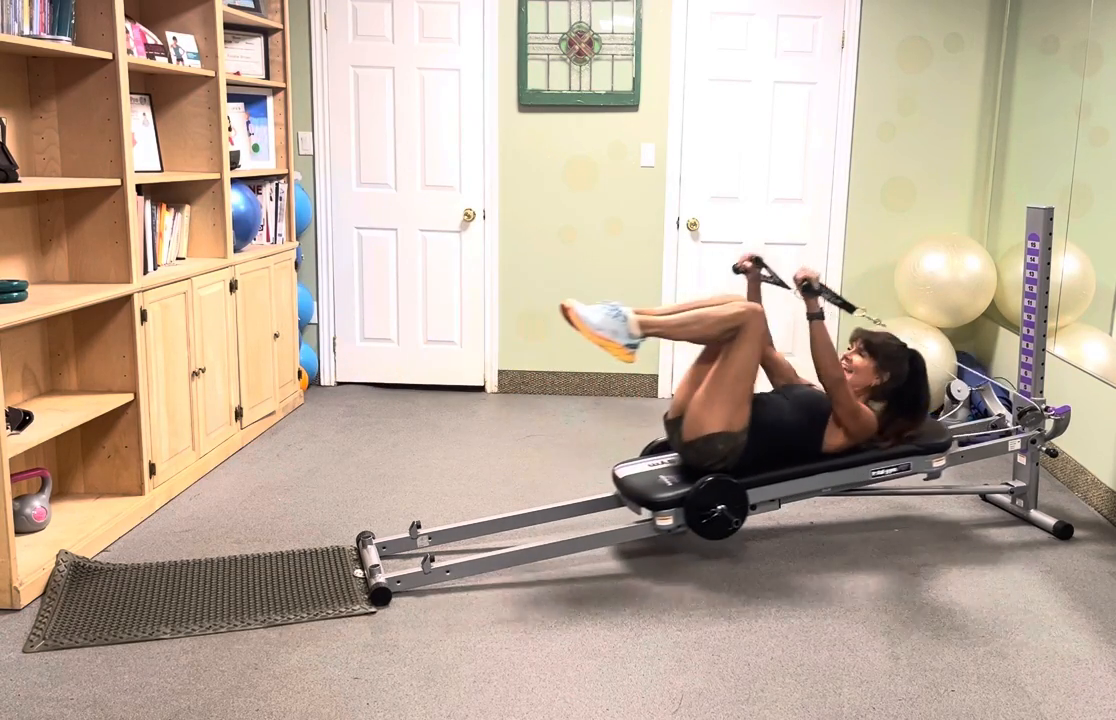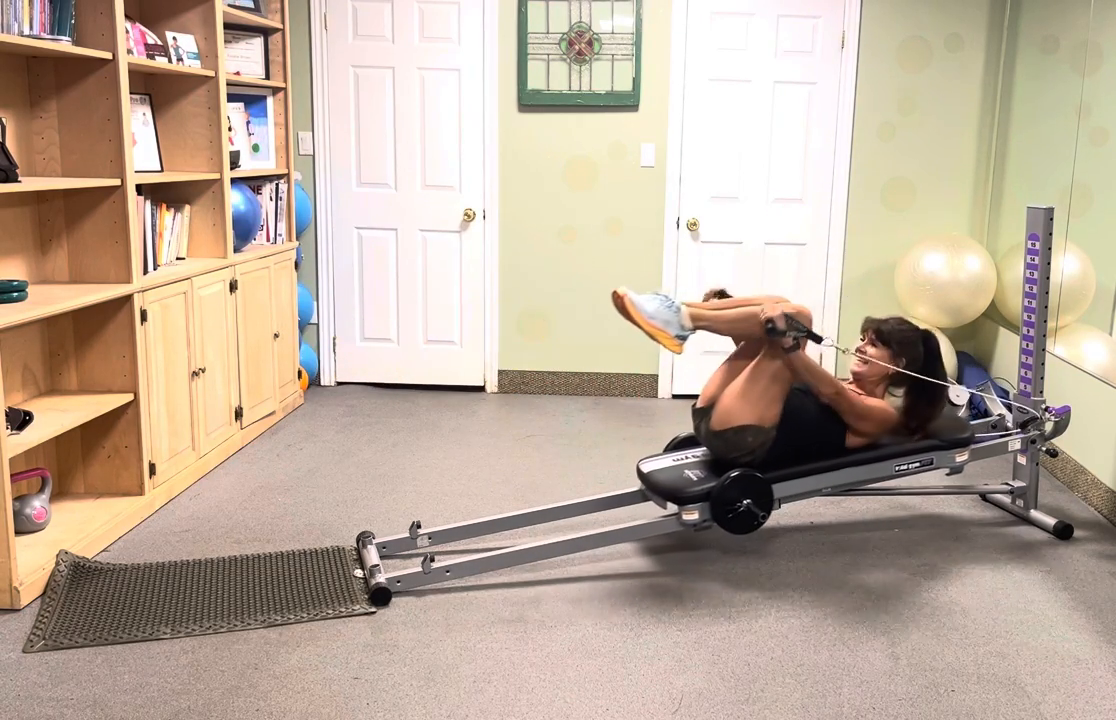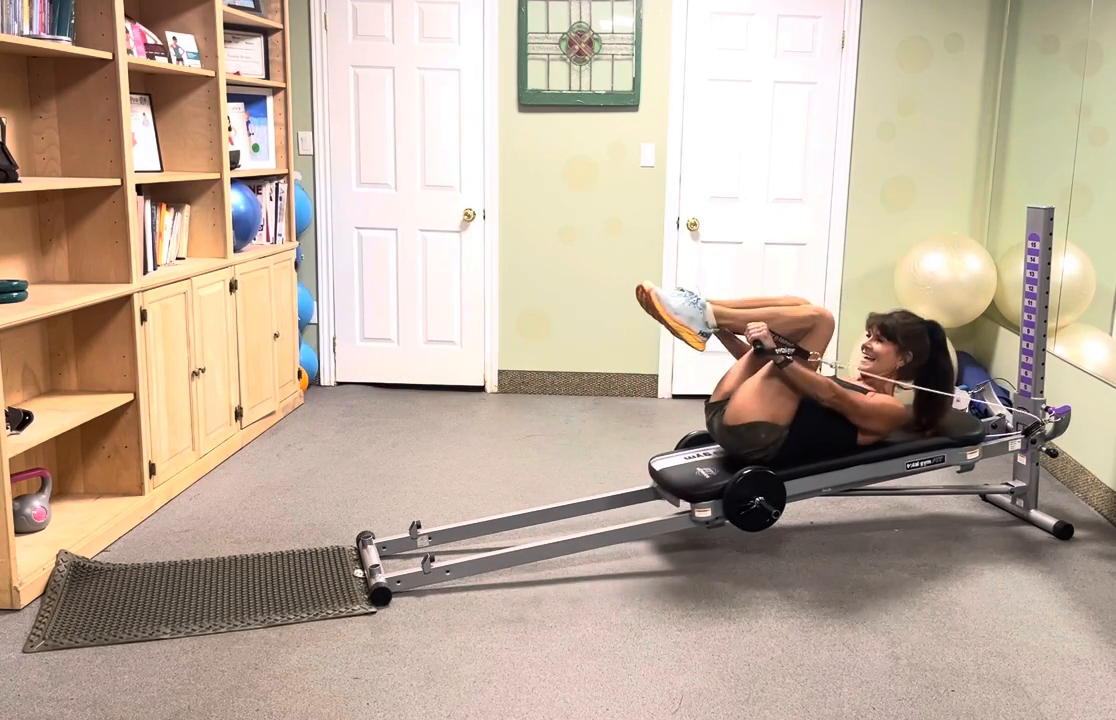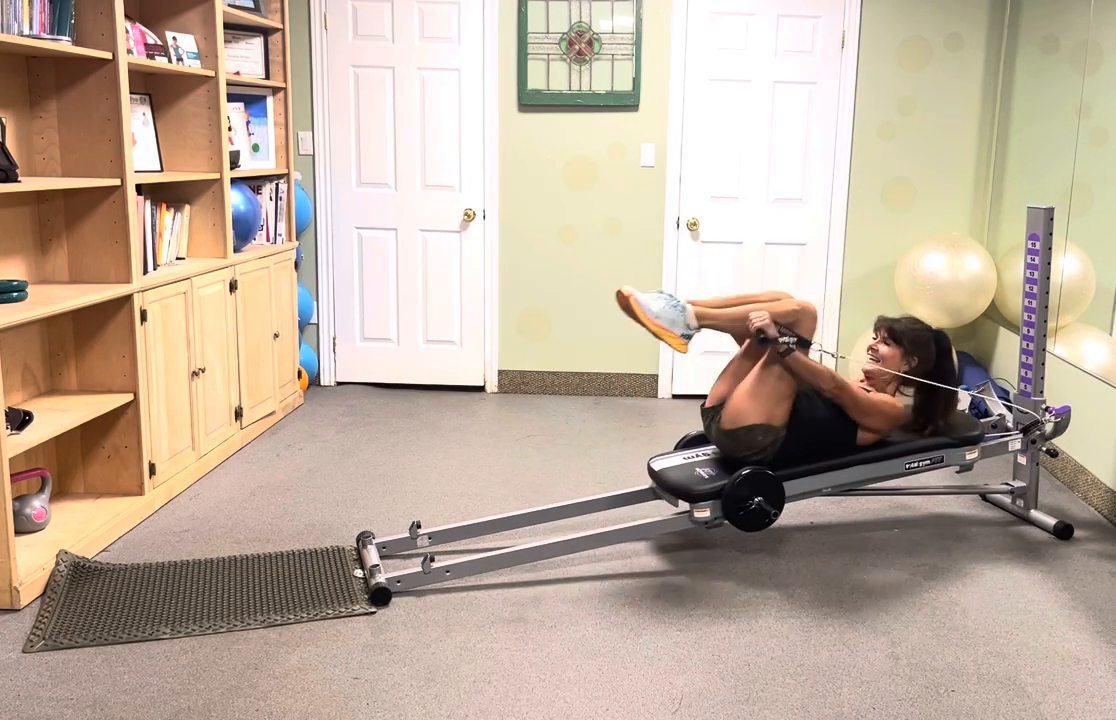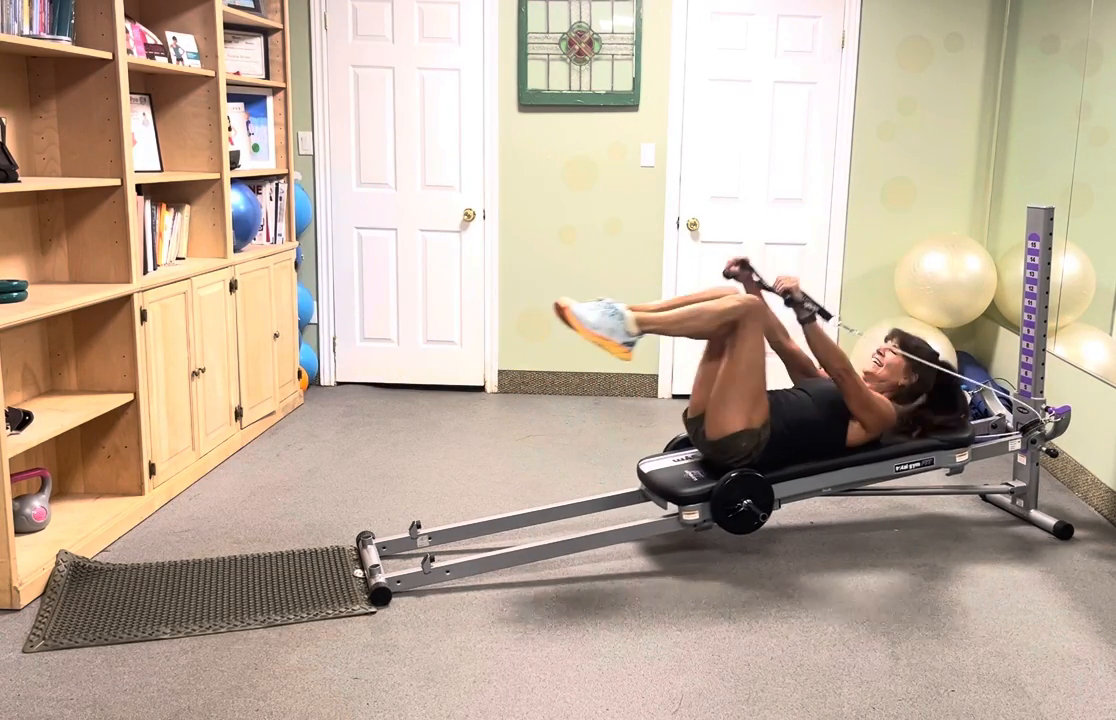
dt=0.2s
person 1, frame 1
left shoulder: (860, 422)
right shoulder: (810, 395)
left elbow: (832, 377)
right elbow: (764, 346)
left wrist: (814, 311)
right wrist: (754, 281)
left hip: (719, 446)
right hip: (689, 429)
left knee: (749, 314)
right knee: (733, 307)
left ankle: (634, 326)
right ankle: (631, 322)
person 1, frame 2
left shoulder: (881, 416)
right shoulder: (840, 397)
left elbow: (828, 392)
left wrist: (787, 342)
left hip: (743, 438)
right hip: (714, 420)
left knee: (791, 317)
right knee: (776, 309)
left ankle: (683, 320)
right ankle: (683, 316)
person 1, frame 3
left shoulder: (890, 412)
right shoulder: (849, 386)
left elbow: (830, 396)
right elbow: (764, 371)
left wrist: (776, 355)
right wrist: (722, 330)
left hip: (755, 434)
right hip: (727, 416)
left knee: (819, 319)
right knee: (797, 309)
left ankle: (706, 316)
right ankle: (708, 317)
person 1, frame 4
left shoulder: (889, 411)
right shoulder: (851, 388)
left elbow: (834, 388)
left wrist: (778, 343)
left hip: (752, 436)
right hip: (724, 420)
left knee: (801, 312)
right knee: (782, 303)
left ankle: (688, 318)
right ankle: (686, 316)
person 1, frame 5
left shoulder: (881, 416)
right shoulder: (834, 388)
left elbow: (842, 371)
right elbow: (782, 343)
left wrist: (804, 315)
right wrist: (752, 284)
left hip: (742, 443)
right hip: (709, 425)
left knee: (746, 308)
right knee: (734, 300)
left ankle: (629, 325)
right ankle: (627, 319)
